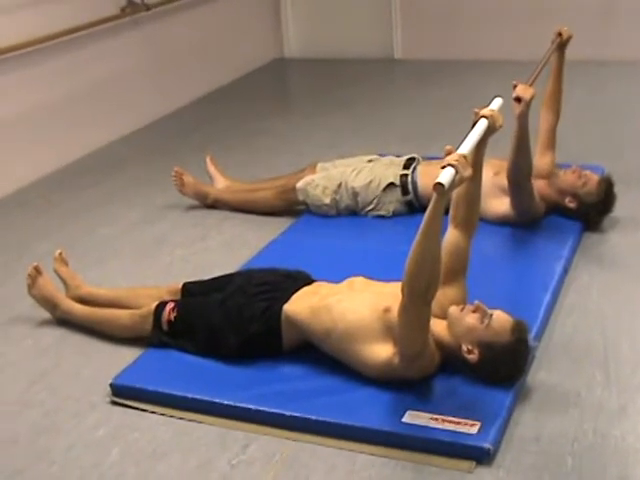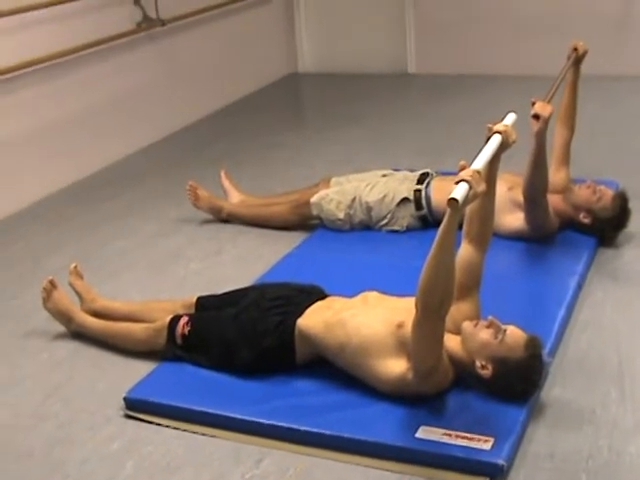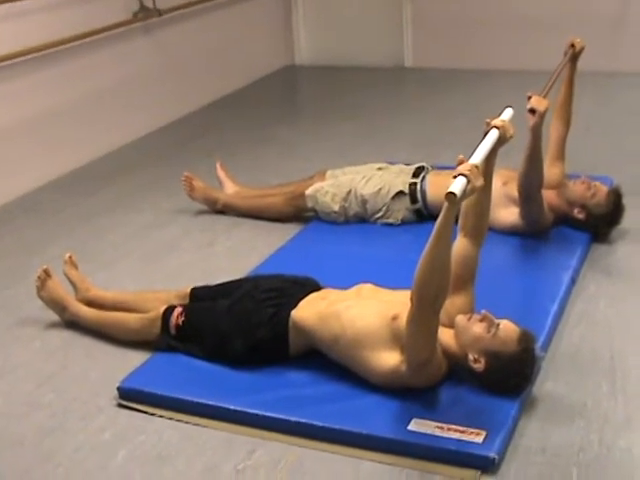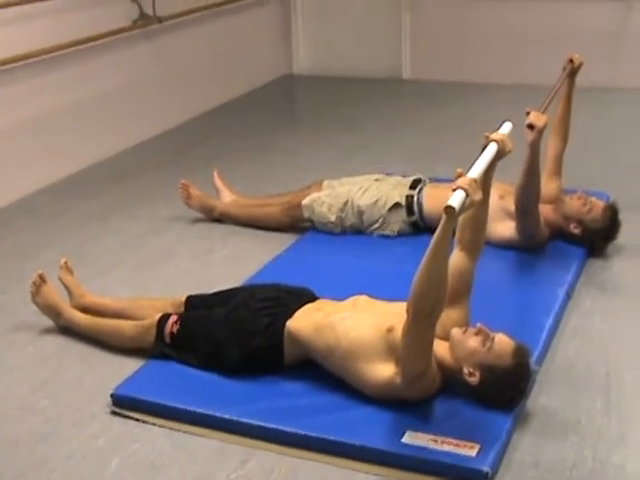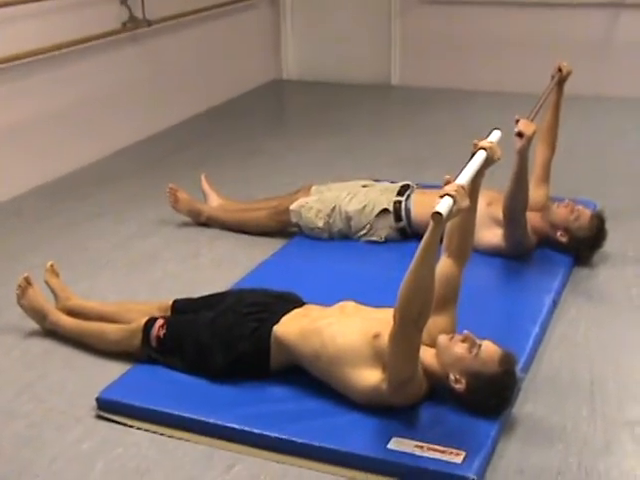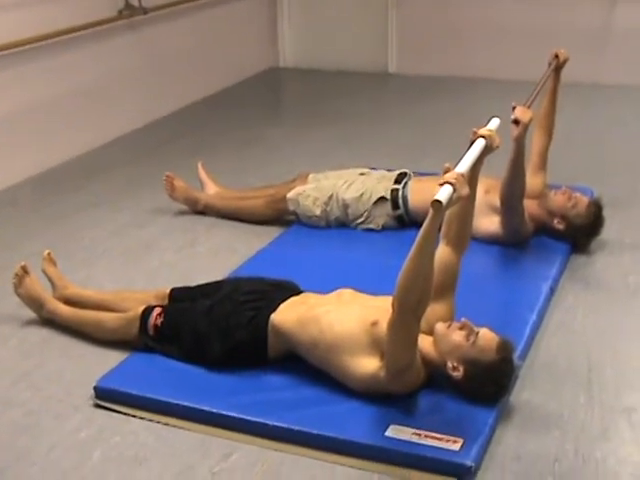
dt=0.5s
person 1, frame 1
left shoulder: (417, 359)
right shoulder: (448, 310)
left elbow: (414, 294)
right elbow: (462, 231)
left wrist: (440, 195)
right wrist: (479, 147)
left hip: (270, 323)
right hip: (298, 284)
left knee: (154, 318)
right knee: (178, 293)
left ankle: (65, 306)
right ankle: (83, 291)
person 1, frame 2
left shoulder: (431, 374)
right shoulder: (461, 325)
left elbow: (427, 308)
right elbow: (475, 246)
left wrist: (453, 211)
right wrist: (492, 163)
left hip: (284, 338)
right hip: (312, 299)
left knee: (167, 333)
right knee: (191, 306)
left ankle: (79, 320)
right ankle: (97, 304)
person 1, frame 3
left shoulder: (424, 367)
right shoulder: (456, 319)
left elbow: (423, 303)
right elbow: (471, 241)
left wrist: (451, 205)
right wrist: (490, 157)
left hip: (277, 328)
right hip: (306, 291)
left knee: (163, 322)
right knee: (186, 297)
left ankle: (74, 309)
right ankle: (92, 294)
person 1, frame 4
left shoulder: (418, 379)
right shoulder: (451, 331)
left elbow: (419, 315)
right elbow: (467, 255)
left wrist: (450, 220)
right wrist: (487, 173)
left hip: (271, 339)
right hip: (300, 301)
left knee: (156, 331)
right knee: (177, 306)
left ankle: (69, 316)
right ankle: (85, 300)
person 1, frame 5
left shoulder: (405, 386)
right shoulder: (438, 337)
left elbow: (405, 321)
right elbow: (454, 261)
left wrist: (437, 226)
right wrist: (475, 181)
left hip: (258, 343)
right hip: (287, 306)
left knee: (141, 334)
right knee: (165, 310)
left ankle: (54, 318)
right ankle: (71, 303)
person 1, frame 6
left shoulder: (403, 373)
right shoulder: (436, 325)
left elbow: (406, 309)
right elbow: (452, 250)
left wrist: (437, 214)
right wrist: (474, 166)
left hip: (255, 332)
right hip: (285, 294)
left knee: (140, 323)
right knee: (164, 297)
left ankle: (51, 307)
right ankle: (67, 291)
person 2, frame 1
left shoulder: (527, 207)
right shoulder: (546, 174)
left elbow: (514, 178)
right elbow: (551, 118)
left wrist: (520, 118)
right wrist: (560, 55)
left hip: (397, 190)
right hip: (406, 165)
left knee: (297, 193)
right knee: (311, 172)
left ankle: (212, 195)
right ankle: (229, 186)
person 2, frame 2
left shoulder: (542, 223)
right shoulder: (560, 189)
left elbow: (532, 197)
right elbow: (565, 134)
left wrist: (539, 135)
right wrist: (575, 71)
left hip: (411, 205)
right hip: (419, 180)
left knee: (310, 208)
right knee: (324, 186)
left ankle: (225, 209)
right ankle: (242, 200)
person 2, frame 3
left shoulder: (537, 218)
right shoulder: (555, 185)
left elbow: (526, 192)
right elbow: (562, 129)
left wrist: (533, 130)
right wrist: (572, 67)
left hip: (406, 198)
right hip: (416, 173)
left knee: (304, 200)
right knee: (320, 179)
left ankle: (221, 200)
right ankle: (236, 192)
person 2, frame 4
left shoulder: (532, 233)
right shoulder: (552, 198)
left elbow: (523, 206)
right elbow: (559, 145)
left wrist: (531, 145)
right wrist: (570, 82)
left hip: (403, 210)
right hip: (412, 187)
left knee: (301, 211)
right knee: (314, 189)
left ankle: (218, 208)
right ankle: (229, 201)
person 2, frame 5
left shoulder: (519, 240)
right shoulder: (539, 205)
left elbow: (511, 213)
right elbow: (547, 153)
left wrist: (519, 153)
right wrist: (559, 89)
left hip: (390, 215)
right hip: (400, 192)
left knee: (288, 215)
right knee: (304, 195)
left ankle: (206, 213)
right ankle: (218, 206)
person 2, frame 6
left shoulder: (516, 228)
right shoulder: (536, 193)
left elbow: (509, 200)
right elbow: (544, 141)
left wrist: (515, 141)
right wrist: (556, 77)
left hip: (388, 203)
right hip: (395, 180)
left knee: (285, 204)
right knee: (300, 182)
left ankle: (203, 201)
right ankle: (216, 194)
